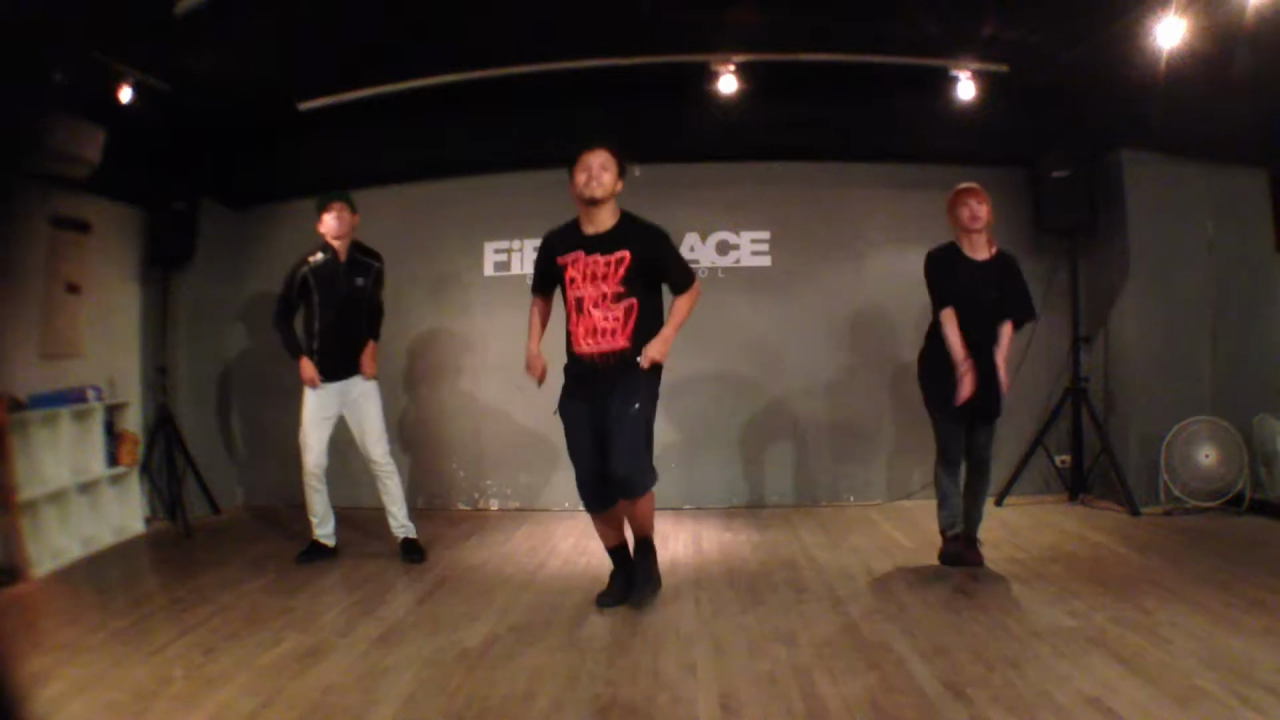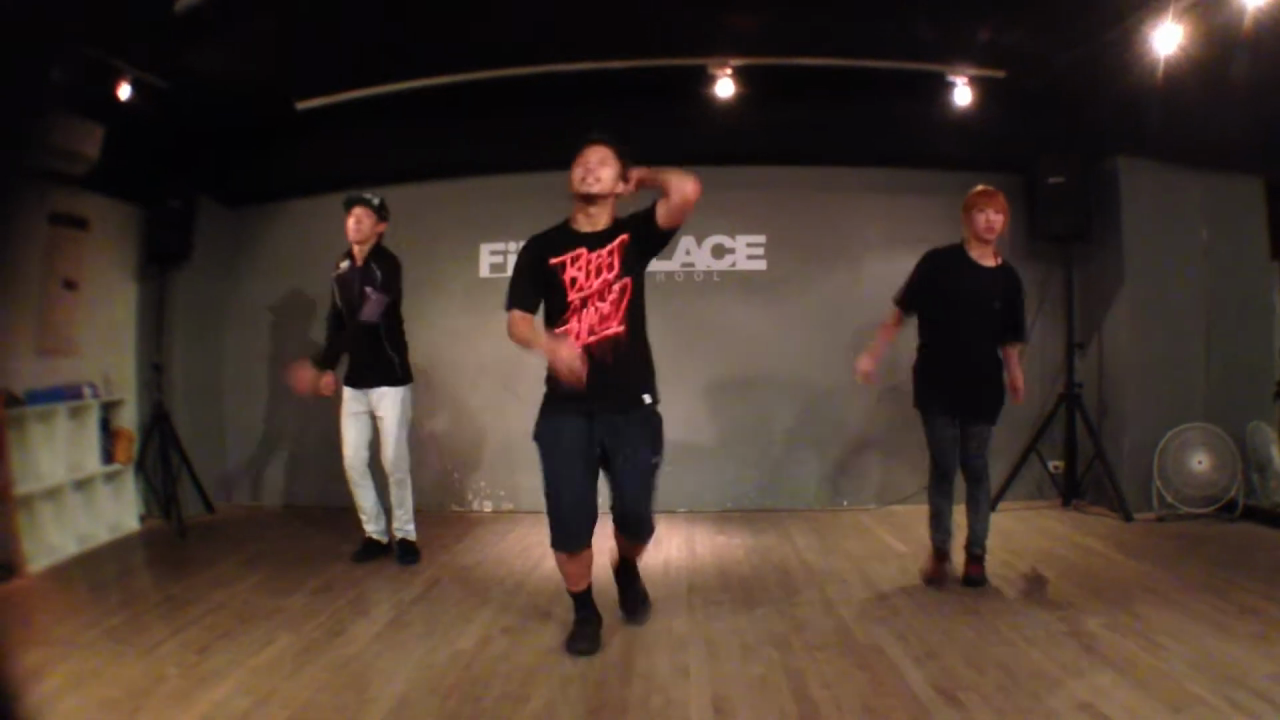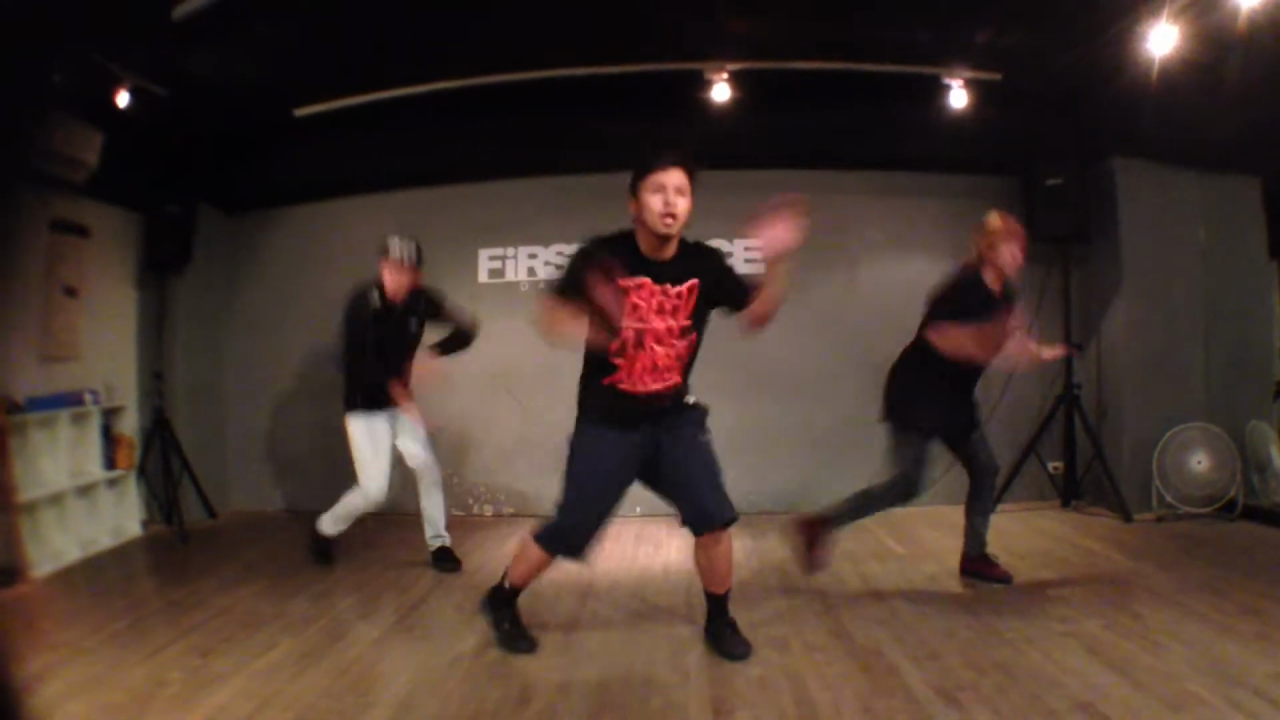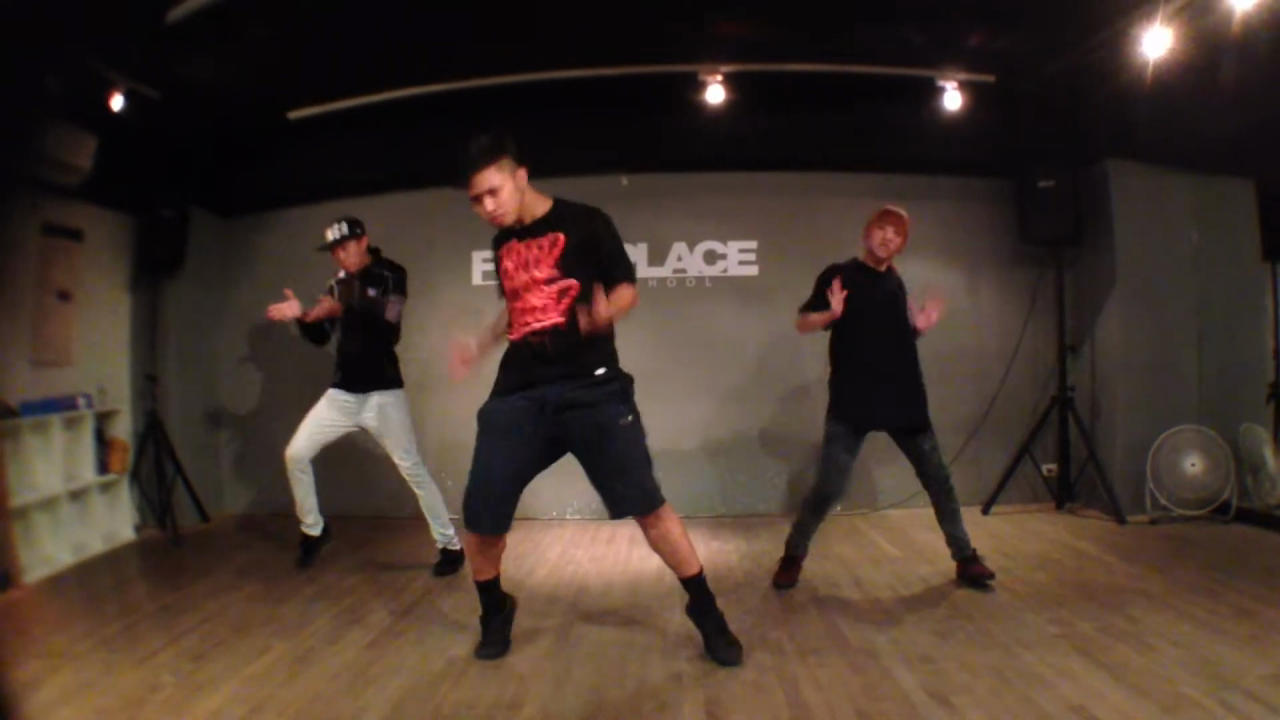
dt=1s
person 1, frame 1
left shoulder: (645, 238)
right shoulder: (556, 244)
left elbow: (688, 289)
right elbow: (541, 297)
left wrist: (664, 338)
right wrist: (533, 345)
left hip: (632, 376)
right hip: (580, 383)
left knee: (628, 469)
right knee: (593, 487)
left ankle: (646, 550)
right ankle: (623, 569)
person 1, frame 2
left shoulder: (636, 233)
right shoulder: (542, 247)
left elbow: (688, 191)
right elbow: (516, 322)
left wrist: (645, 177)
right wrist: (548, 345)
left hip: (631, 401)
right hip: (567, 406)
left knee: (634, 515)
right knee: (569, 521)
left ankle: (626, 570)
right ankle: (585, 612)
person 1, frame 3
left shoulder: (704, 263)
right shoulder: (599, 256)
left elbow: (757, 315)
right elbow: (553, 318)
left wrist: (776, 261)
right wrist: (590, 326)
left hip: (673, 418)
right hip: (606, 422)
left knee: (712, 519)
right knee: (571, 531)
left ankle: (719, 619)
right ankle: (502, 602)
person 1, frame 4
left shoulder: (585, 223)
right shoulder: (503, 243)
left elbow: (627, 290)
left wrist: (604, 314)
right wrist: (481, 343)
left hip: (591, 386)
right hip: (518, 393)
left knee: (644, 503)
right knee: (482, 513)
left ankle: (706, 610)
right ankle: (494, 610)
person 2, frame 1
left shoulder: (1006, 265)
right shoulder: (939, 260)
left elbow: (1008, 320)
right elbow: (946, 316)
left wrist: (999, 359)
right wrist: (962, 365)
left hip: (985, 375)
right hip: (945, 370)
left knee: (979, 458)
right knee: (949, 452)
left ankle: (969, 536)
right ankle: (950, 535)
person 2, frame 2
left shoulder: (1008, 278)
right shoulder: (940, 262)
right elbow: (902, 310)
left wrist: (1014, 372)
right wrist: (874, 354)
left hip: (982, 385)
right hip: (936, 382)
left knee: (976, 467)
right knee: (944, 465)
left ankle: (976, 554)
right ankle: (940, 551)
person 2, frame 3
left shoulder: (1001, 295)
right shoulder: (967, 289)
right elbow: (939, 338)
left wrist: (1037, 353)
right wrist: (986, 340)
left hip: (951, 397)
right hip: (915, 391)
left knee: (986, 469)
right knee: (906, 484)
left ankle: (975, 555)
right ankle: (820, 526)
person 2, frame 4
left shoulder: (895, 283)
right shoulder: (838, 275)
right elbow: (803, 324)
left wrist: (920, 325)
right wrist: (832, 314)
left hip: (903, 399)
right hip: (852, 400)
left knee: (937, 477)
right knee: (830, 485)
left ankle: (965, 558)
right ankle: (793, 555)
person 3, frame 1
left shoulder: (371, 262)
right shoulder: (307, 267)
right elbow: (282, 317)
left wrist: (372, 346)
right wrist: (301, 358)
left hip: (359, 378)
right hip: (321, 380)
left knee: (380, 457)
right knee: (313, 464)
left ankle: (405, 534)
right ankle: (323, 539)
person 3, frame 2
left shoulder: (387, 267)
right shoulder: (342, 270)
left elbow: (364, 325)
right elbow: (337, 325)
left wrist: (316, 366)
right wrist: (326, 369)
left hip: (391, 380)
right hip: (356, 381)
left knee: (394, 462)
right knee: (353, 462)
left ankle: (404, 535)
right ankle: (375, 536)
person 3, frame 3
left shoulder: (424, 301)
right shoulder: (362, 303)
left elbow: (466, 330)
right elbow: (354, 364)
left wrist: (434, 352)
right wrist: (394, 389)
left hip: (398, 404)
right hip: (362, 407)
left knee: (424, 464)
right knee: (373, 490)
left ankle: (438, 544)
right ankle: (326, 530)
person 3, frame 4
left shoulder: (391, 275)
right shoulder: (339, 284)
left elbow: (389, 333)
right elbow: (321, 337)
left wrist: (343, 311)
right wrist: (303, 316)
left hip: (383, 394)
right hip: (342, 393)
left knee: (411, 468)
right knee: (295, 454)
left ankle: (450, 545)
right ankle: (313, 531)
